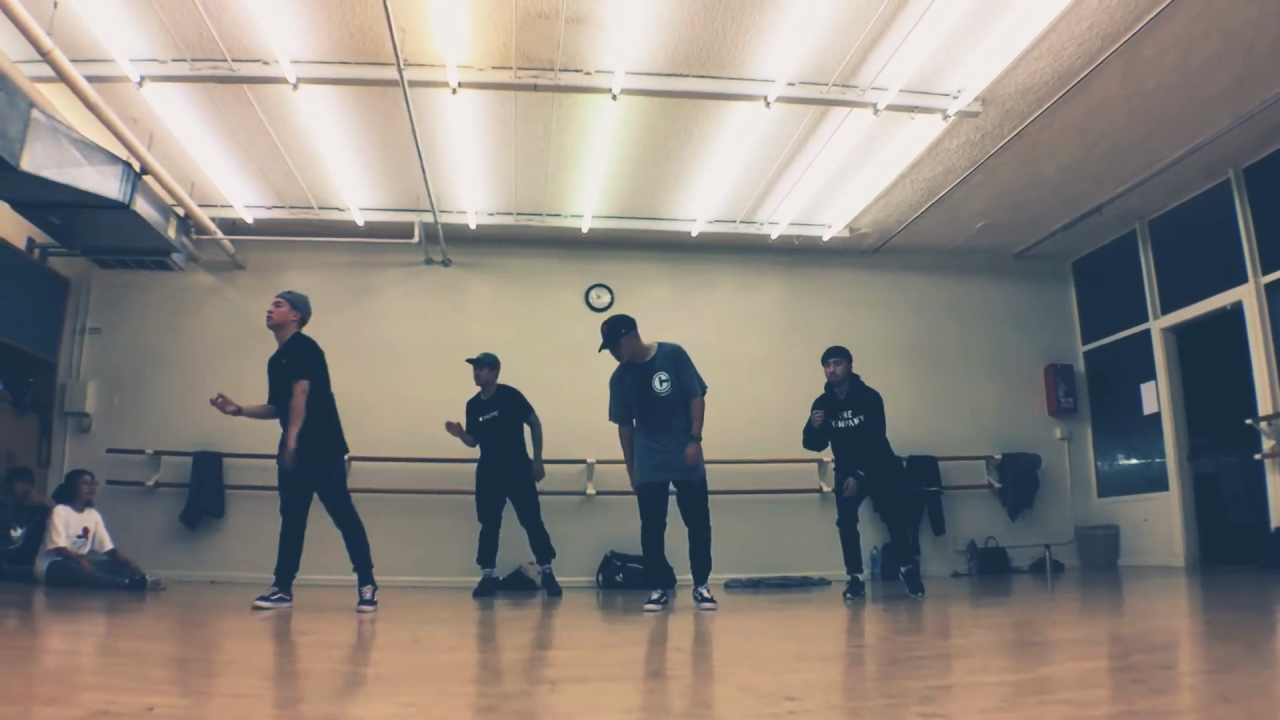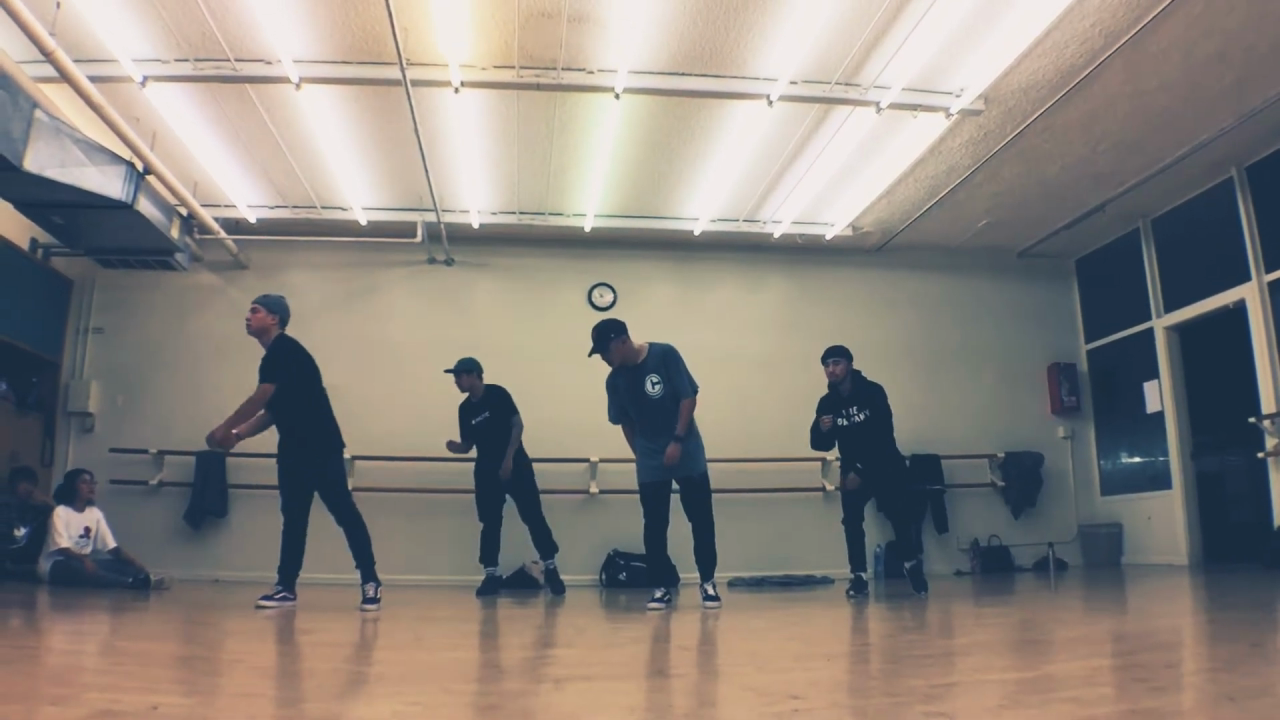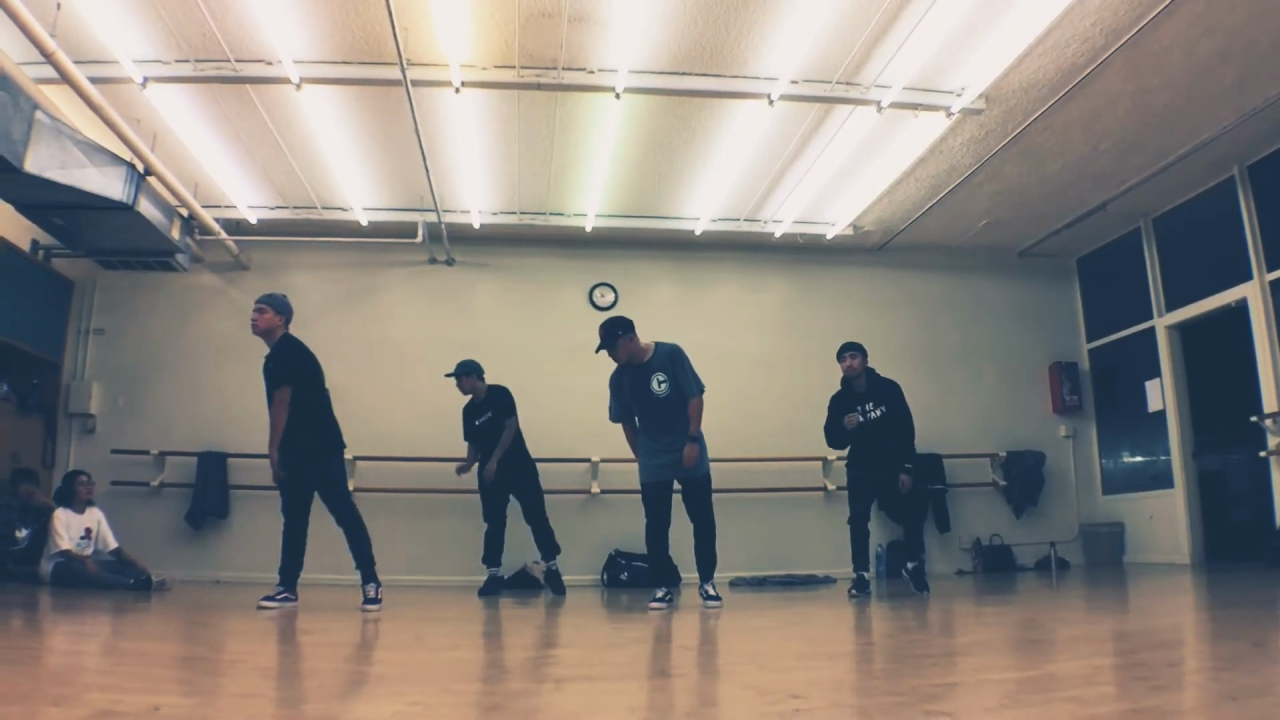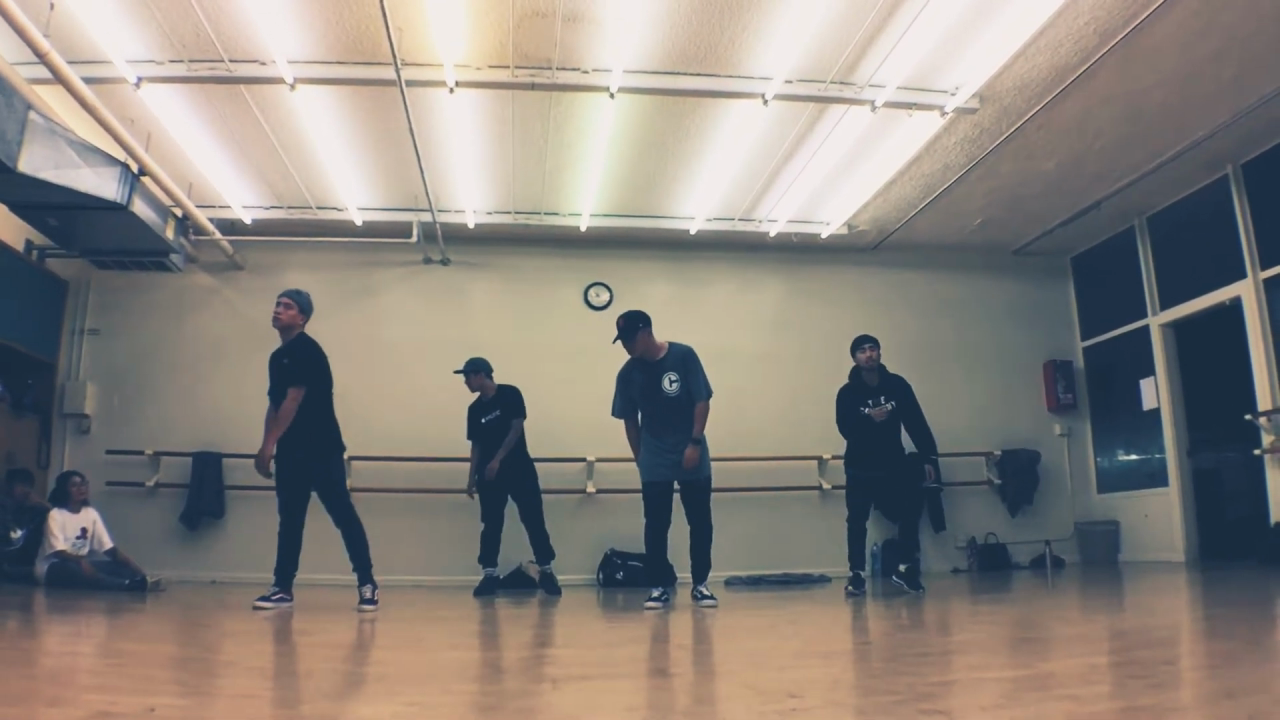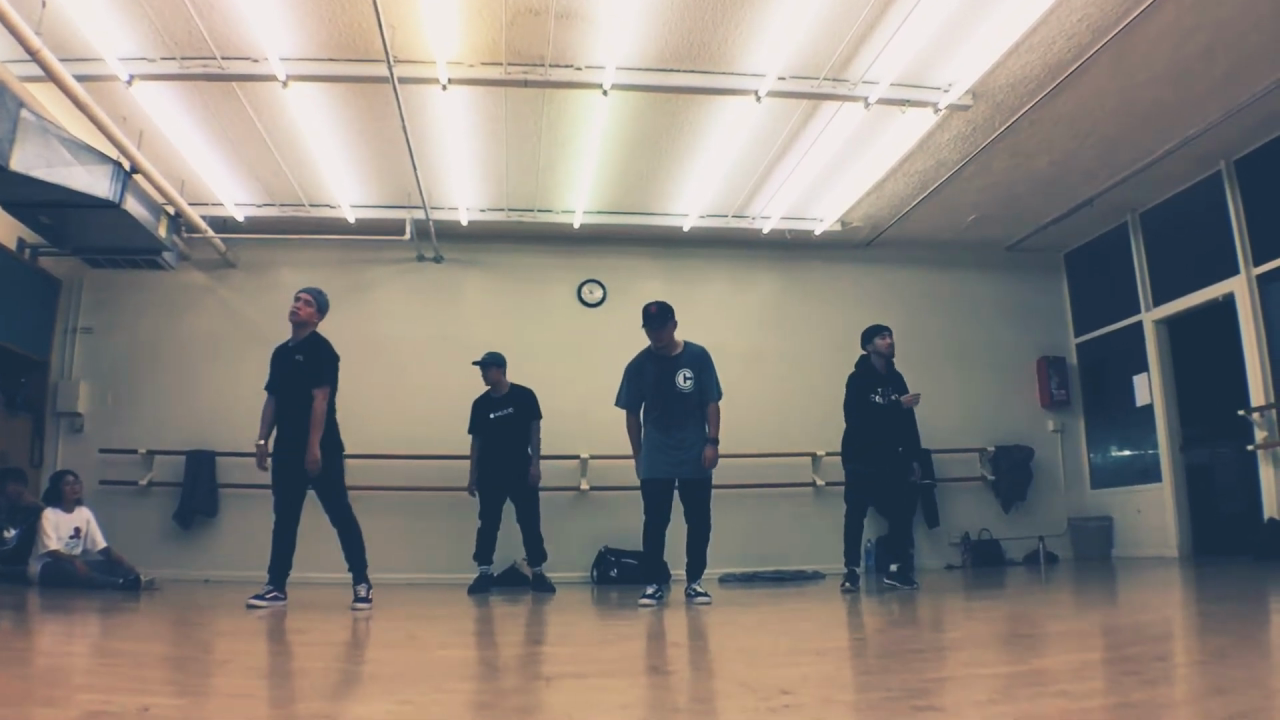
dt=0.4s
person 1, frame 1
left shoulder: (304, 348)
right shoulder: (277, 359)
left elbow: (300, 395)
left wrist: (293, 438)
right wrist: (238, 409)
left hip: (322, 449)
right hip: (292, 449)
left knee: (343, 514)
right knee: (291, 519)
left ankle: (367, 585)
right ankle: (282, 588)
person 1, frame 2
left shoulder: (285, 350)
right shoulder: (272, 357)
left elbow: (260, 400)
right elbow: (273, 413)
left wrist: (225, 429)
right wrist: (238, 435)
left hip: (321, 446)
right hip: (293, 449)
left knee: (344, 511)
right knee: (293, 518)
left ankle: (370, 582)
right ankle: (286, 587)
person 1, frame 3
left shoulder: (288, 351)
right shoulder: (276, 357)
left elbow: (282, 405)
left wrist: (273, 452)
right wrist: (279, 453)
left hip: (321, 447)
right hip: (295, 450)
left knee: (344, 512)
right knee: (294, 518)
left ankle: (371, 583)
right ankle: (287, 588)
person 1, frame 4
left shoulder: (306, 350)
right shoulder: (278, 355)
left elbow: (293, 401)
left wrist: (267, 445)
right wrist: (271, 448)
left hip: (322, 448)
right hip: (291, 450)
left knee: (343, 514)
right knee: (289, 519)
left ankle: (367, 584)
right ankle: (283, 588)
person 1, frame 5
left shoulder: (321, 349)
right shoulder: (280, 352)
left elbow: (321, 399)
right elbow: (272, 400)
left wrist: (315, 446)
right wrist: (262, 441)
left hip: (321, 449)
right hip: (287, 449)
left knee: (340, 514)
right knee: (284, 518)
left ankle: (362, 583)
right ankle: (276, 586)
person 2, frame 1
left shoulder: (674, 355)
right shoulder: (620, 377)
left elbow: (697, 398)
right elbow: (624, 425)
left wrist: (694, 440)
right wrist: (629, 466)
left hip: (685, 457)
right hip: (648, 463)
left knee: (698, 522)
right knee: (652, 527)
left ankle: (701, 585)
right ankle: (658, 588)
person 2, frame 2
left shoulder: (665, 355)
right shoulder: (614, 380)
left elbow: (689, 398)
left wrist: (677, 440)
right wrist: (641, 455)
left hip: (686, 452)
right hip: (650, 461)
left knee: (701, 519)
right knee: (654, 526)
left ankle: (707, 581)
right ankle: (662, 587)
person 2, frame 3
left shoulder: (671, 355)
right shoulder: (619, 378)
left elbow: (695, 397)
left wrist: (692, 440)
right wrist: (641, 456)
left hip: (689, 453)
right hip: (653, 461)
left knee: (703, 520)
right knee: (656, 525)
left ankle: (707, 582)
right ankle: (663, 586)
person 2, frame 4
left shoulder: (684, 356)
right shoulder: (628, 374)
left elbow: (702, 401)
right elbow: (630, 420)
left wrist: (695, 443)
right wrist: (639, 458)
left hip: (692, 456)
right hip: (654, 461)
left knee: (700, 522)
right knee: (656, 525)
left ankle: (700, 583)
right ankle: (659, 586)
person 2, frame 5
left shoulder: (698, 356)
right shoulder: (638, 366)
left elbow: (712, 403)
right elbow: (632, 414)
left wrist: (712, 442)
right wrist: (638, 455)
left hip: (695, 457)
right hip: (656, 460)
left knee: (699, 521)
right knee: (655, 522)
left ankle: (694, 581)
right ankle: (654, 583)
person 3, frame 1
left shoulder: (870, 398)
right shoulder: (822, 404)
left elbow: (877, 440)
right elbow: (814, 445)
left wrist: (860, 474)
right wrist: (814, 427)
left hip: (881, 470)
right hip: (847, 472)
left knee: (896, 519)
right knee: (846, 523)
left ankle: (908, 569)
right ankle: (855, 578)
person 3, frame 2
left shoulder: (873, 392)
right shoulder: (827, 403)
left elbow: (883, 435)
right elbow: (822, 445)
left wrist: (861, 470)
right wrist: (822, 430)
left hip: (887, 467)
right hip: (852, 469)
left knee: (900, 516)
right knee: (851, 521)
left ankle: (912, 565)
right ankle: (859, 576)
person 3, frame 3
left shoulder: (889, 389)
right shoulder: (839, 400)
left elbow: (906, 429)
right elbow: (835, 442)
left wrist: (906, 468)
right wrist: (843, 428)
left hip: (894, 466)
right hip: (860, 471)
left knee: (912, 515)
right knee: (858, 520)
left ankle: (914, 566)
right ankle: (861, 576)
person 3, frame 4
left shoulder: (897, 385)
right shoulder: (848, 393)
left elbow: (916, 422)
right elbow: (847, 431)
left wrist: (929, 457)
right wrist: (868, 419)
left hip: (894, 464)
right hip: (860, 468)
left knee: (910, 511)
right knee: (857, 519)
left ankle: (905, 568)
right ankle: (857, 574)
person 3, frame 5
left shoulder: (896, 378)
right shoulder: (858, 379)
left elbow: (907, 420)
right elbow: (860, 417)
left wrist: (913, 456)
right wrist: (897, 405)
left hip: (890, 460)
right hip: (860, 460)
left knee: (902, 511)
right knee: (855, 514)
left ankle: (896, 569)
right ankle: (852, 571)
person 4, frame 1
left shoulder: (511, 396)
right shoulder: (473, 405)
left elbow: (535, 424)
right elbow: (474, 441)
left wrist: (537, 459)
right wrist: (460, 434)
left hip: (518, 469)
right hip: (488, 472)
left knee: (532, 520)
right knee: (489, 524)
left ankle: (546, 572)
right ankle: (488, 576)
person 4, frame 2
left shoulder: (498, 394)
right shoulder: (465, 409)
left elbow: (517, 425)
right elbow: (469, 443)
left wrist: (509, 458)
right wrist: (458, 447)
left hip: (515, 466)
right hip: (486, 471)
left knee: (533, 517)
right knee: (490, 523)
left ankle: (550, 567)
right ankle: (491, 574)
person 4, frame 3
left shoulder: (500, 394)
right shoulder: (469, 410)
left elbow: (510, 428)
right elbow: (474, 444)
left wrist: (494, 460)
right wrist: (468, 464)
left hip: (520, 466)
right hip: (489, 472)
left knee: (537, 518)
right knee: (494, 523)
left ankle: (551, 568)
right ankle: (494, 575)
person 4, frame 4
left shoulder: (510, 394)
right shoulder: (474, 409)
left elbow: (516, 429)
right elbow: (476, 444)
left wrist: (497, 459)
right wrist: (472, 476)
left hip: (519, 468)
right hip: (490, 473)
left knee: (534, 520)
right knee: (491, 524)
left ankle: (546, 571)
right ankle: (489, 575)
person 4, frame 5
left shoulder: (524, 396)
right shoulder: (480, 404)
left elbow: (535, 430)
right elbow: (476, 441)
left wrist: (535, 464)
right wrist: (473, 475)
left hip: (522, 469)
right hip: (490, 472)
left knee: (530, 522)
right knee: (488, 523)
left ankle: (538, 572)
right ankle: (484, 573)
